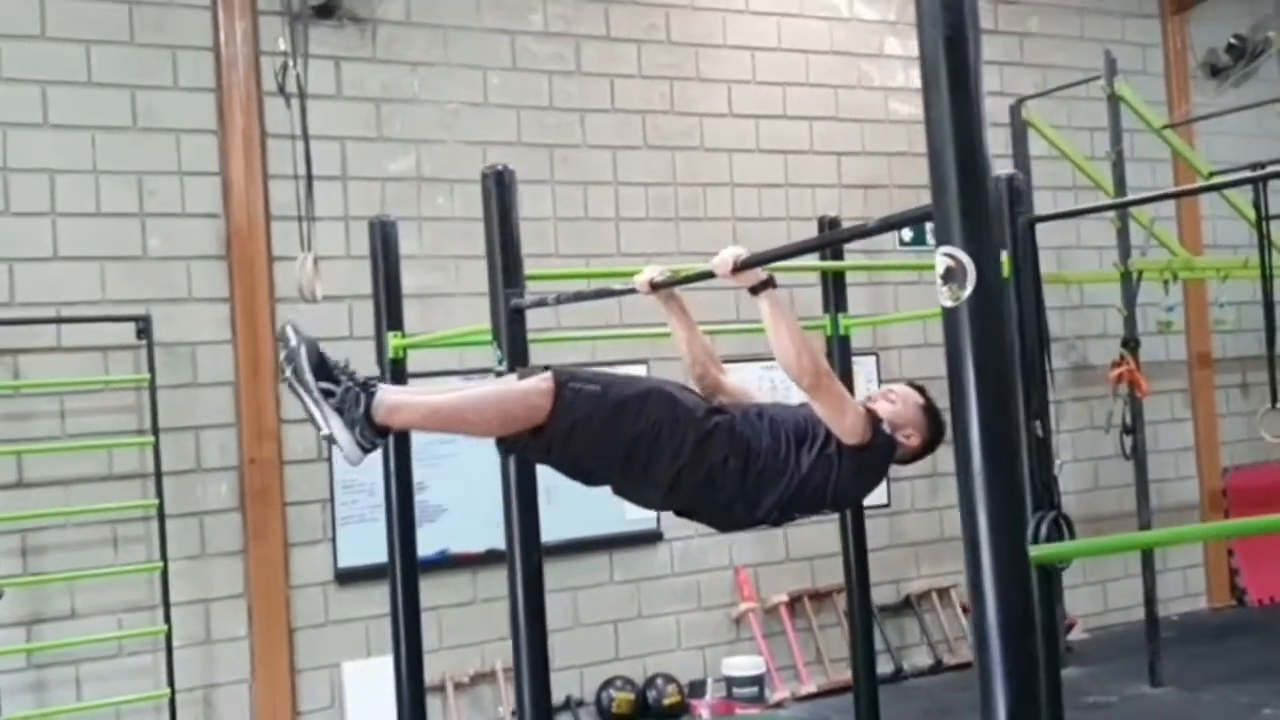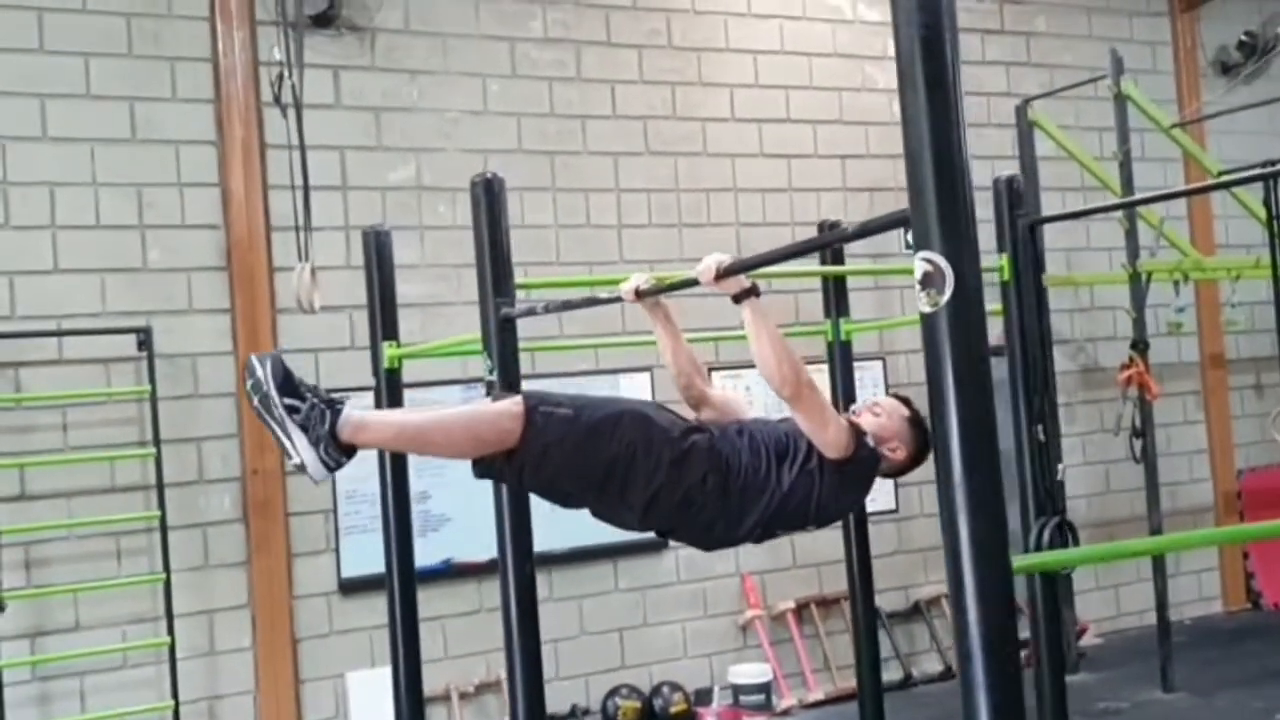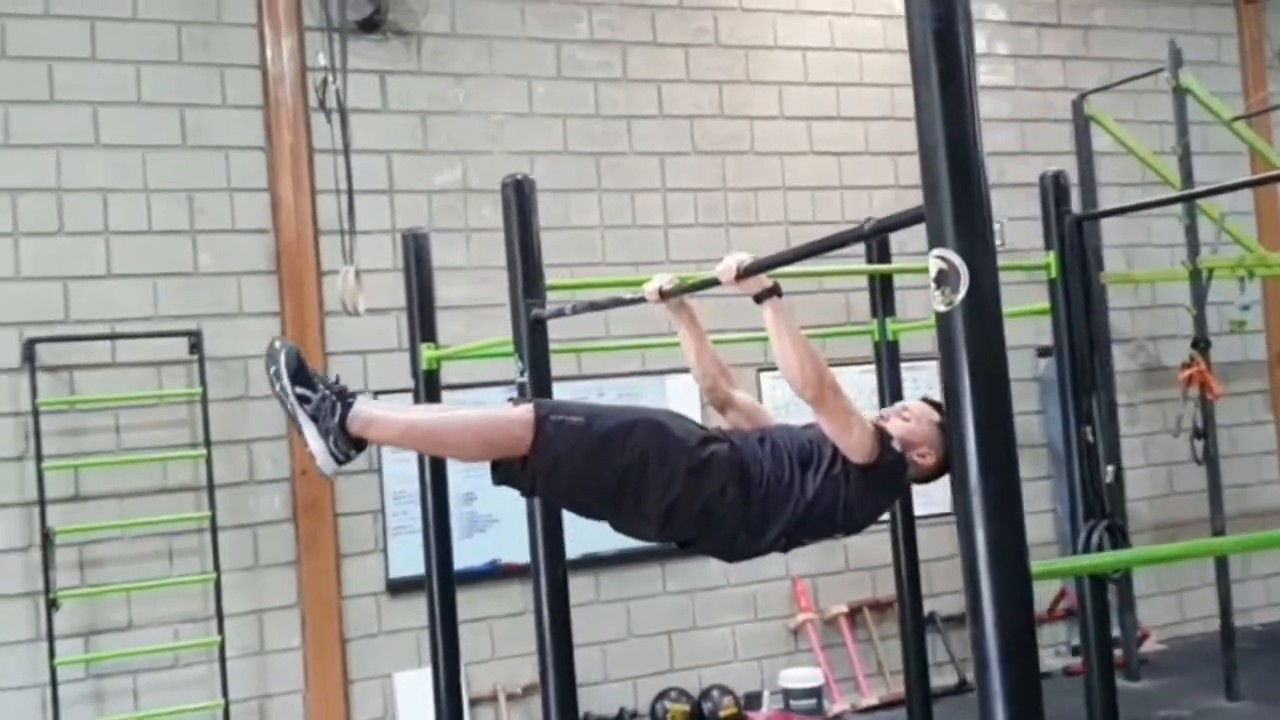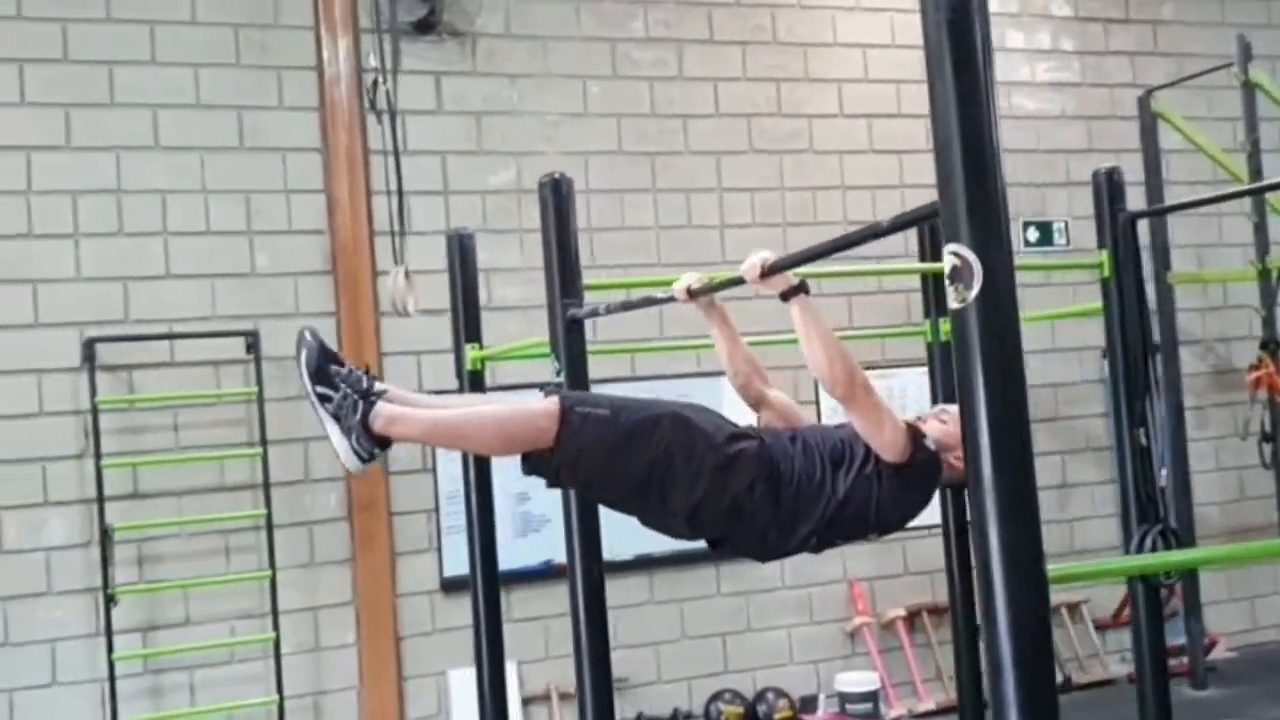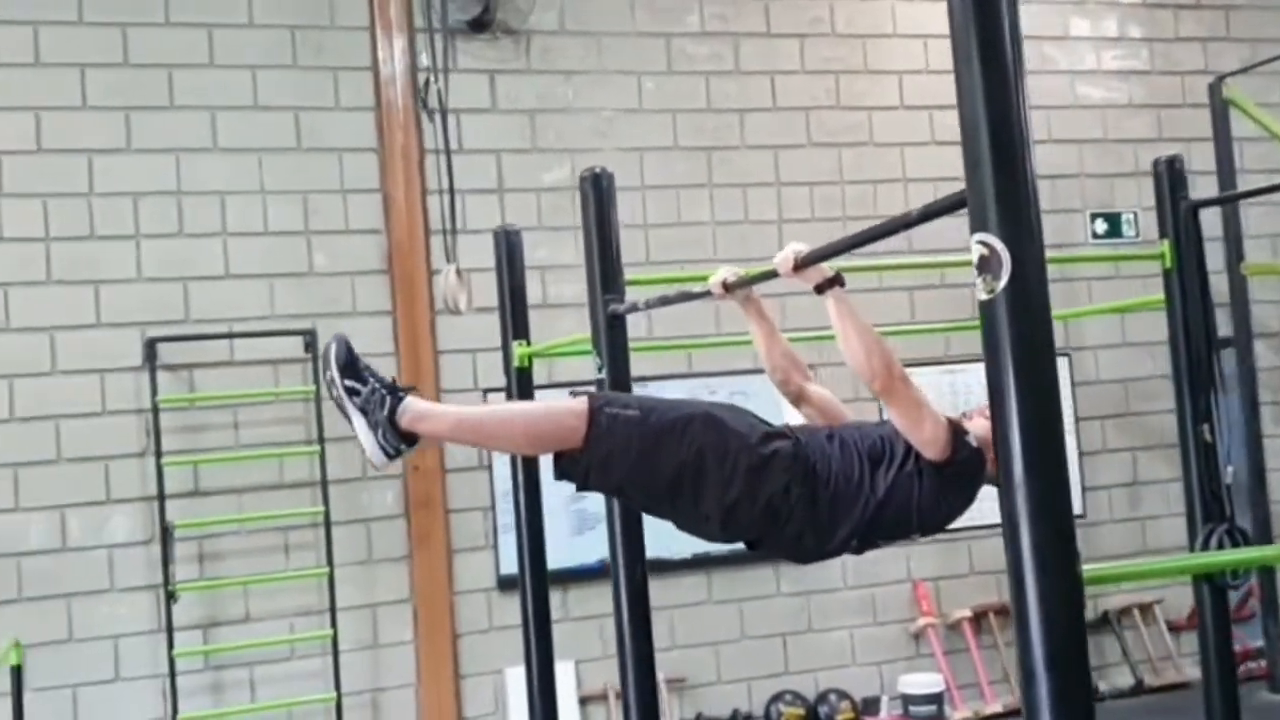
dt=0.3s
person 1, frame 1
left shoulder: (862, 451)
right shoulder: (805, 435)
left elbow: (811, 375)
right elbow: (711, 380)
left wrist: (760, 287)
right wrist: (671, 302)
left hip: (710, 457)
right hip: (694, 452)
left knee: (543, 394)
right knee: (530, 402)
left ankle: (373, 409)
right ankle: (369, 404)
person 1, frame 2
left shoulder: (847, 465)
right shoulder: (788, 448)
left elbow: (794, 388)
right elbow: (698, 393)
left wrist: (743, 295)
right wrist: (657, 311)
left hip: (689, 476)
right hip: (681, 467)
left knee: (513, 418)
right knee: (501, 419)
left ankle: (337, 430)
right ankle: (334, 424)
person 1, frame 3
left shoulder: (875, 470)
right shoulder: (812, 454)
left elbow: (817, 389)
right elbow: (723, 394)
left wrist: (766, 296)
right wrist: (681, 312)
left hip: (710, 485)
right hip: (703, 478)
left knee: (525, 426)
right knee: (516, 424)
left ankle: (350, 422)
right ankle: (352, 415)
person 1, frame 4
left shoulder: (908, 468)
right shoulder: (853, 453)
left elbow: (848, 387)
right elbow: (757, 390)
left wrist: (791, 293)
right wrist: (712, 311)
left hip: (740, 483)
right hip: (728, 481)
left knee: (551, 419)
right knee: (541, 417)
left ankle: (373, 420)
right ankle: (378, 402)
person 1, frame 5
left shoulder: (952, 466)
right shoulder: (890, 451)
left elbow: (884, 381)
right elbow: (797, 386)
left wrist: (827, 285)
right wrist: (749, 305)
left hip: (773, 481)
right hip: (763, 481)
left knee: (579, 418)
right knee: (575, 420)
left ankle: (403, 418)
right ankle: (407, 410)
